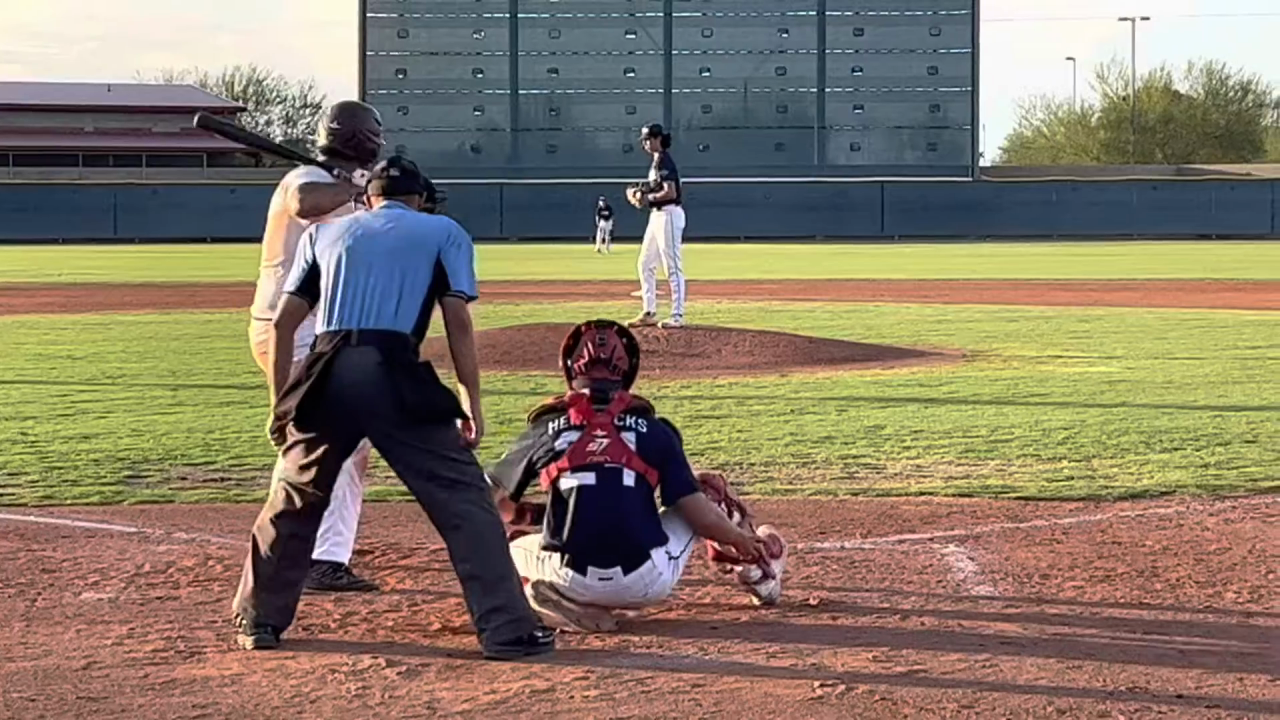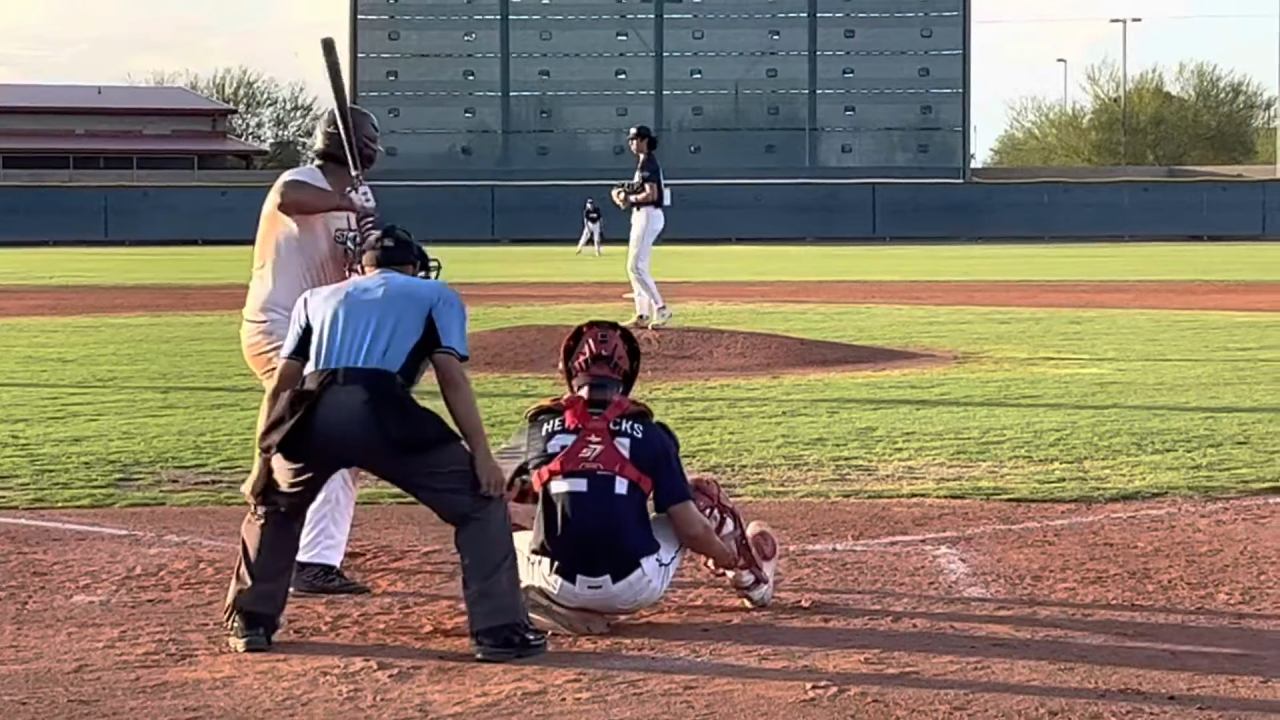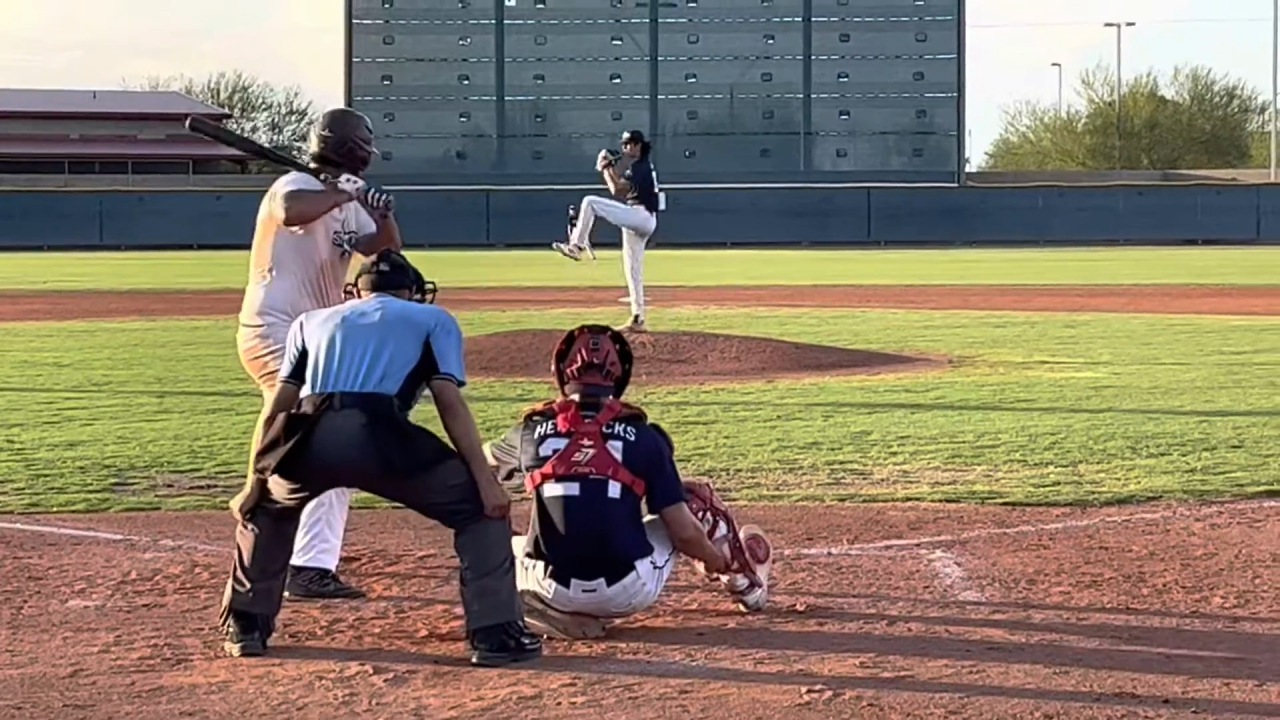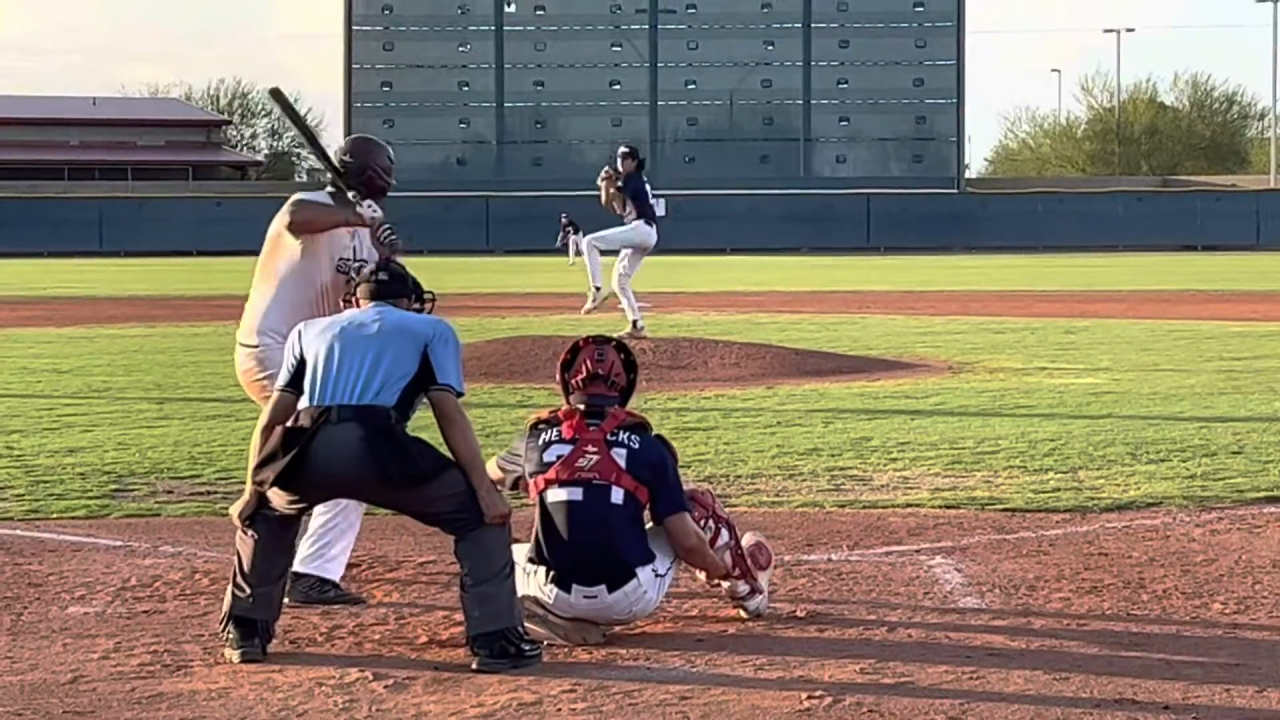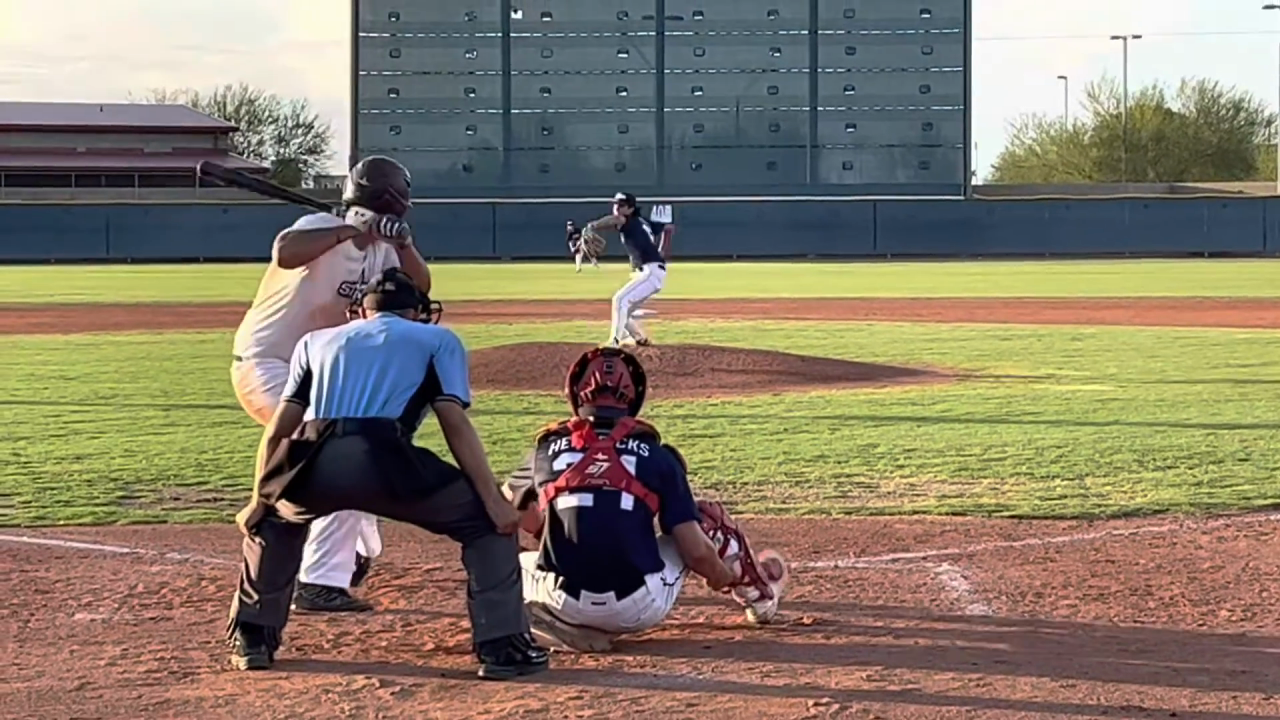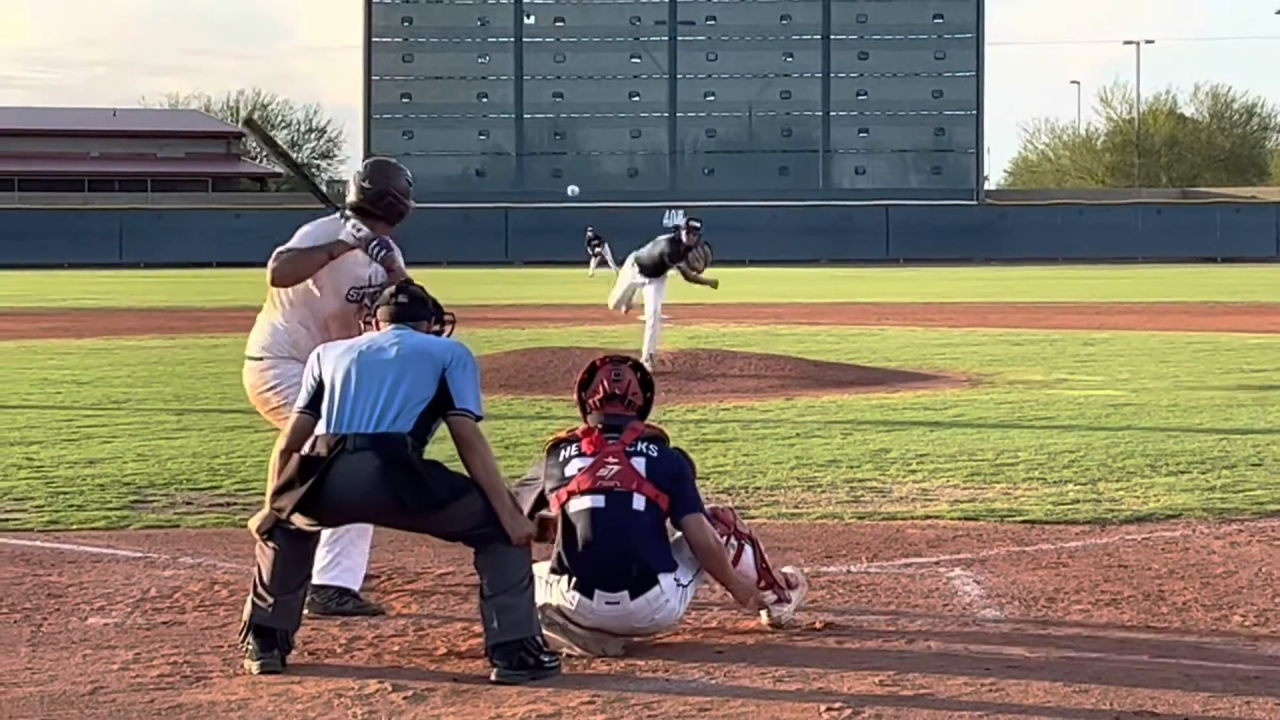
dt=0.4s
person 1, frame 1
left shoulder: (348, 193)
right shoulder: (308, 178)
right elbow: (306, 204)
right wrist: (356, 188)
left hip: (319, 332)
right hip: (292, 330)
right ankle: (323, 563)
person 1, frame 2
left shoulder: (348, 197)
right shoulder: (303, 180)
right elbow: (287, 199)
left wrist: (369, 234)
right wrist: (347, 203)
right hip: (283, 332)
right ankle: (314, 565)
person 1, frame 3
left shoulder: (345, 201)
right shoulder: (297, 184)
left elbow: (384, 249)
right elbow: (291, 213)
left wrist: (385, 214)
right wrist: (343, 193)
right hip: (280, 336)
right ankle: (310, 570)
person 1, frame 4
left shoulder: (358, 233)
right shoulder: (315, 210)
right elbow: (294, 217)
left wrist: (386, 258)
right wrist: (354, 215)
right hip: (275, 354)
left ankle: (292, 556)
right ankle: (312, 576)
person 1, frame 5
left shoulder: (382, 247)
right shoulder: (320, 229)
left elbow: (419, 286)
right elbow: (283, 255)
left wrist: (404, 242)
right wrist: (346, 229)
right hip: (265, 366)
left ankle: (353, 551)
right ankle: (319, 585)
person 1, frame 6
left shoulder: (381, 246)
right shoulder: (321, 234)
right elbow: (279, 275)
left wrist: (392, 270)
right wrist: (343, 245)
right hip: (281, 369)
left ankle: (336, 566)
right ankle: (331, 588)
person 2, frame 1
left shoulder: (323, 232)
right shoulder: (444, 231)
left elbow: (283, 323)
right elbow: (458, 320)
left wrist: (283, 401)
right wrist: (472, 403)
left hip: (326, 377)
right hip: (394, 376)
left knee: (293, 501)
right knee: (463, 498)
left ankle: (259, 620)
right ankle: (508, 630)
person 2, frame 2
left shoulder: (317, 296)
right shoulder: (436, 293)
left elbow: (280, 386)
right elbow: (451, 376)
left wrist: (262, 464)
right wrist: (482, 456)
left hip: (313, 418)
right hip: (381, 413)
left knee: (274, 500)
right knee: (481, 501)
left ankle: (250, 621)
right ankle: (500, 630)
person 2, frame 3
left shoulder: (312, 319)
right shoulder: (433, 318)
left elbow: (276, 409)
right elbow: (450, 402)
left wrist: (254, 484)
right wrist: (485, 480)
left hip: (310, 441)
right hip: (380, 438)
left knee: (268, 503)
right knee: (479, 506)
left ankle: (245, 625)
right ankle: (495, 633)
person 2, frame 4
left shoulder: (310, 329)
right shoulder: (431, 328)
left elbow: (272, 420)
right elbow: (449, 413)
left wrist: (252, 491)
right wrist: (485, 490)
left hip: (308, 453)
right hip: (377, 449)
left knee: (266, 511)
right knee: (477, 512)
left ankle: (246, 632)
right ankle: (495, 640)
person 2, frame 5
left shoulder: (315, 340)
right shoulder: (437, 338)
left elbow: (278, 431)
right elbow: (455, 424)
left wrist: (259, 500)
right wrist: (494, 501)
left hip: (313, 466)
right hip: (382, 461)
left knee: (272, 519)
right knee: (485, 518)
left ankle: (252, 639)
right ankle: (501, 647)
person 2, frame 6
left shoulder: (329, 352)
right shoulder: (449, 352)
left elbow: (290, 444)
right elbow: (468, 438)
left wrist: (272, 507)
right wrist: (509, 514)
left hip: (325, 482)
right hip: (393, 477)
left knee: (284, 526)
right knee: (497, 523)
left ankle: (265, 644)
right ankle: (514, 650)
person 3, frame 1
left shoulder: (545, 427)
right shoulder: (652, 429)
left elbow: (490, 500)
right elbow: (703, 519)
right wrist: (743, 540)
left hip: (569, 582)
right hip: (645, 583)
left knee: (514, 545)
right knee: (708, 489)
left ankle: (562, 598)
right ankle: (760, 576)
person 3, frame 2
left shoulder: (540, 428)
right shoulder: (649, 434)
right elbow: (691, 530)
right wrist: (727, 556)
left hip: (562, 586)
right hip: (635, 589)
right knee: (703, 495)
left ankle: (555, 602)
right ankle: (753, 581)
person 3, frame 3
left shoulder: (533, 429)
right shoulder: (642, 436)
left elbow: (485, 461)
right elbow: (684, 532)
right wrist: (717, 560)
left hip: (556, 590)
right hip: (629, 592)
right knee: (696, 498)
left ankle: (555, 609)
right ankle: (747, 583)
person 3, frame 4
left shoulder: (539, 437)
right shoulder: (646, 446)
left elbow: (492, 475)
right elbow: (687, 543)
right wrist: (718, 568)
left hip: (555, 597)
right hip: (629, 599)
right knee: (698, 504)
left ankle: (560, 617)
right ankle: (747, 588)
person 3, frame 5
left shoulder: (548, 448)
right shoulder: (655, 455)
left elbow: (508, 506)
right elbow: (696, 552)
right wrist: (725, 577)
left hip: (564, 603)
right hip: (638, 608)
right knee: (708, 516)
left ankle: (564, 623)
right ankle: (758, 593)
person 3, frame 6
left shoulder: (558, 455)
right shoulder: (664, 457)
right elbow: (703, 542)
right wrist: (735, 585)
left hip: (580, 608)
right hip: (654, 609)
right knee: (720, 522)
left ankle: (571, 625)
right ankle: (774, 597)
person 4, frame 1
left shoulder: (665, 161)
right shoulder: (656, 162)
left elbow: (671, 193)
left wrist: (648, 198)
right wrist: (643, 195)
left hip: (669, 215)
right hip: (656, 216)
left knee: (672, 267)
right knee: (645, 264)
left ankle: (677, 316)
right ankle: (649, 313)
person 4, frame 2
left shoulder: (648, 163)
right shoulder: (645, 163)
left elbow: (651, 195)
left wrist: (629, 198)
right wrist: (628, 194)
left hip: (647, 216)
right hip: (644, 216)
left knee: (636, 265)
right knee: (638, 266)
left ankle: (661, 310)
right ankle: (643, 315)
person 4, frame 3
left shoulder: (639, 165)
right shoulder: (643, 166)
left elbow: (617, 190)
right elbow: (623, 187)
left wrist: (606, 168)
right wrist: (609, 168)
left hip: (638, 215)
right hip: (646, 221)
left knee: (589, 202)
right knee: (633, 271)
left ankle: (577, 246)
right ankle: (638, 320)
person 4, frame 4
left shoulder: (633, 178)
right shoulder: (637, 182)
left elbow: (607, 201)
right elbow: (620, 209)
left wrist: (606, 188)
right wrist: (607, 184)
left hip: (639, 229)
right hip: (648, 235)
left knee: (588, 242)
right knee: (620, 281)
left ankle: (597, 291)
right ankle: (637, 326)
person 4, frame 5
left shoulder: (635, 222)
right shoulder: (642, 222)
left elbow: (618, 219)
left wrist: (593, 225)
right wrist: (659, 254)
left hip: (652, 273)
right hip: (649, 273)
left knee: (621, 299)
right knee: (623, 314)
left ankle: (615, 343)
right ankle: (641, 338)
person 4, frame 6
left shoulder: (688, 247)
right shoulder: (668, 244)
right elbow: (687, 274)
right wrist: (706, 281)
left hip: (656, 277)
right hip: (635, 269)
left knee: (653, 315)
right knee: (616, 304)
left ankle: (648, 359)
